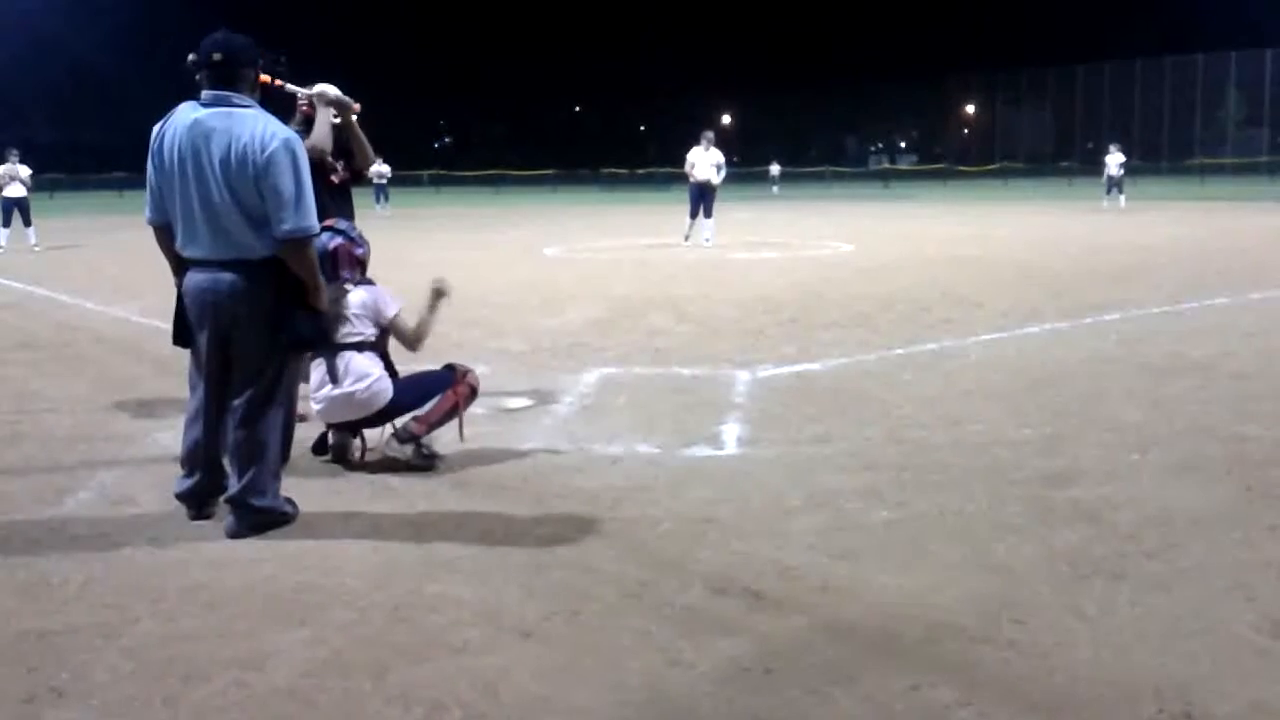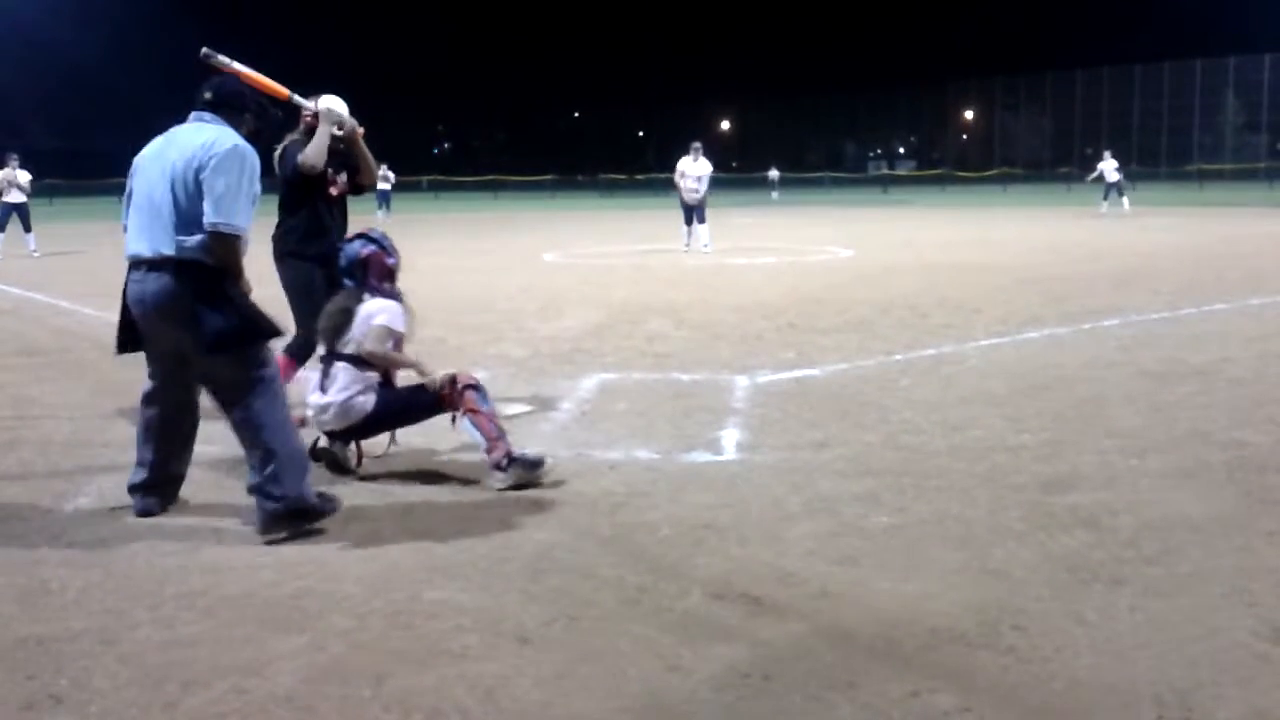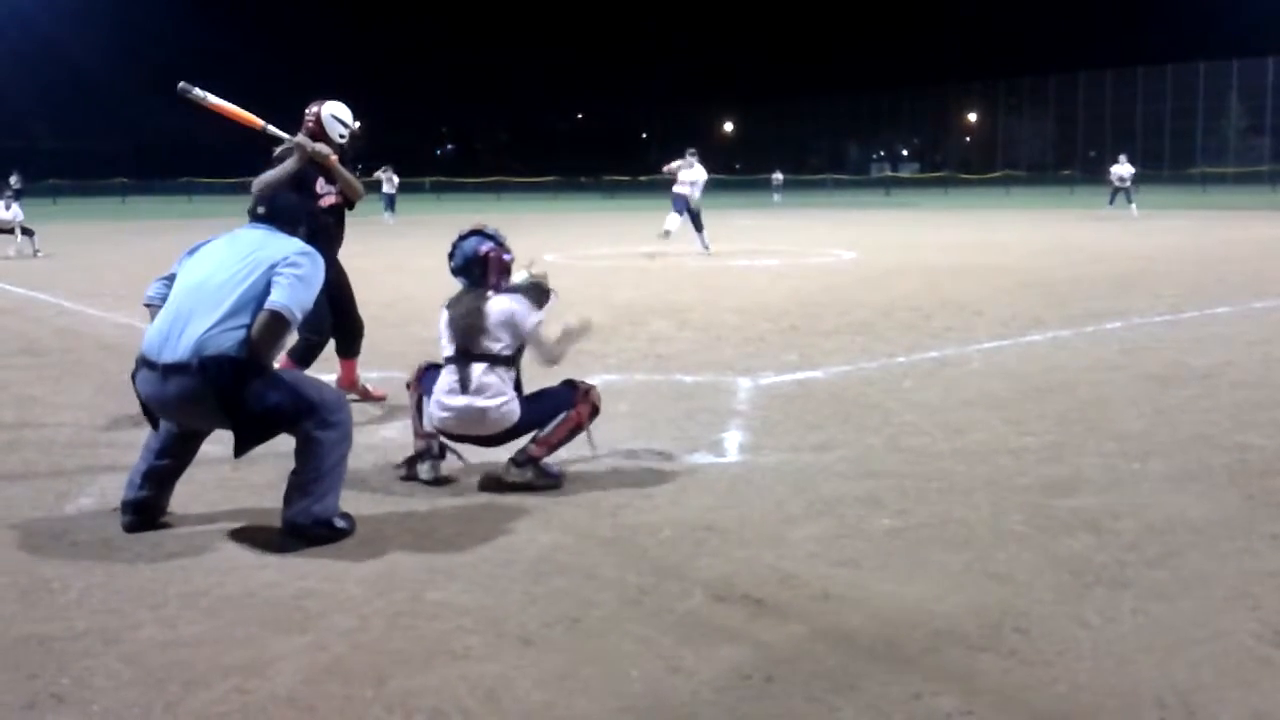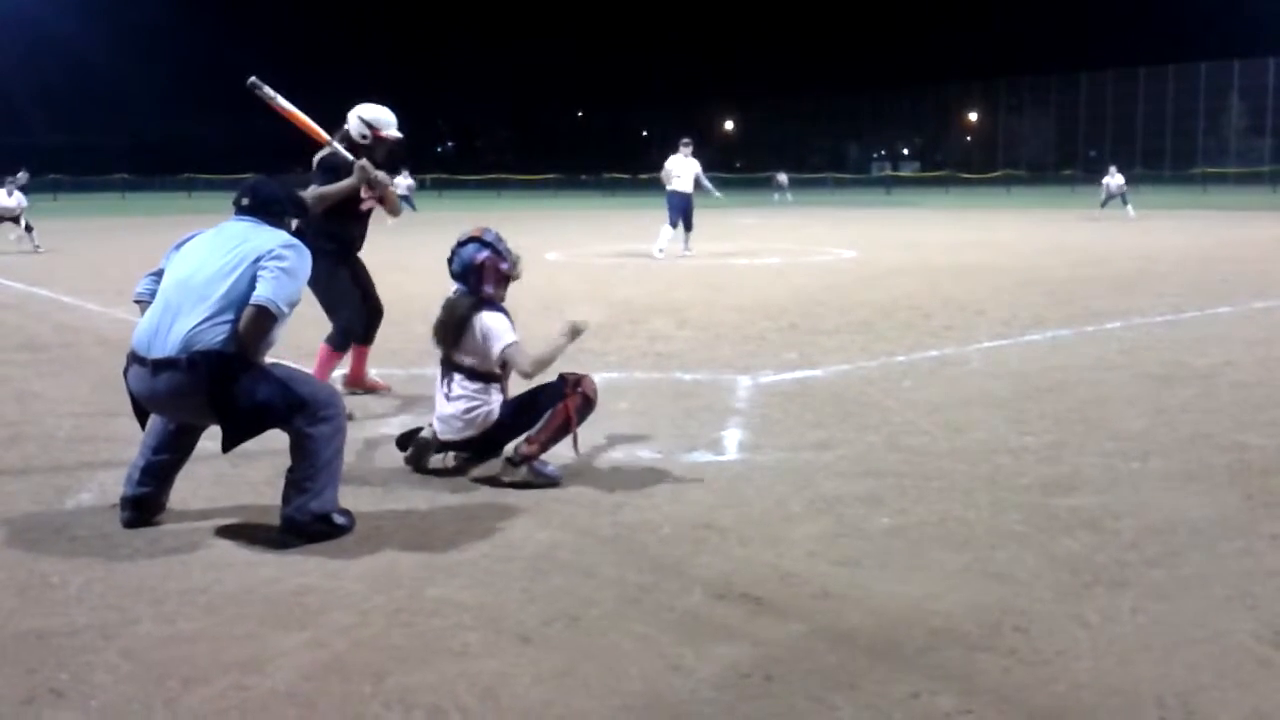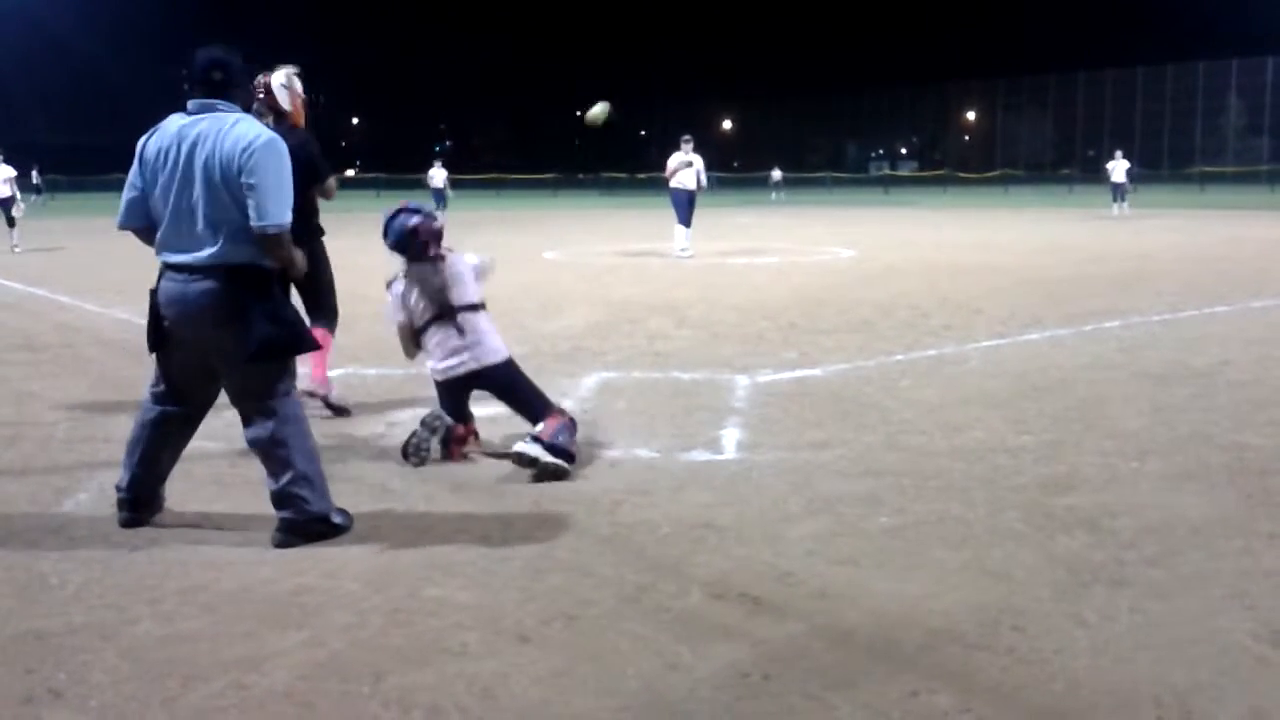
dt=1s
person 1, frame 1
left shoulder: (168, 129)
right shoulder: (272, 135)
left elbow: (160, 222)
right elbow: (293, 234)
left wrist: (184, 274)
right wrist: (314, 288)
left hip: (199, 281)
right hip: (260, 284)
left knee: (206, 392)
right knee: (259, 397)
left ankle: (198, 490)
right ankle: (253, 503)
person 1, frame 2
left shoulder: (154, 146)
right shoulder: (232, 148)
left elbow: (131, 224)
right elbow: (223, 234)
right wrist: (237, 281)
left hip: (141, 283)
right hip: (193, 285)
left knee: (166, 391)
right knee: (253, 386)
left ankle: (151, 490)
right ankle: (285, 497)
person 1, frame 3
left shoulder: (210, 245)
right shoulder: (301, 253)
left elbow: (156, 296)
right elbow: (277, 317)
right wrist: (254, 378)
left hip: (151, 376)
right hip: (210, 377)
left knee: (187, 411)
right knee: (329, 410)
left ankle: (140, 505)
right ankle: (311, 522)
person 1, frame 4
left shoulder: (196, 239)
right shoulder: (286, 246)
left elbow: (146, 293)
right elbow: (261, 313)
right wrist: (246, 366)
left hip: (141, 375)
right hip: (199, 376)
left knee: (184, 399)
right knee: (322, 406)
left ankle: (140, 500)
right ankle: (309, 517)
person 1, frame 5
left shoulder: (156, 137)
right shoulder: (257, 139)
left elbow: (135, 221)
right elbow: (270, 233)
right wrist: (294, 261)
left hip: (174, 287)
right hip: (236, 292)
left knee: (170, 401)
right knee: (270, 404)
left ankle: (136, 500)
right ankle: (306, 514)
person 2, frame 1
left shoulder: (340, 148)
right shoulder: (295, 139)
left elbow: (366, 162)
right elbow: (320, 147)
left wrist: (348, 121)
right wrist: (322, 108)
person 2, frame 2
left shoulder: (339, 154)
right shoulder: (294, 149)
left elbow: (369, 179)
right elbow: (312, 164)
left wrist: (355, 139)
right wrist: (326, 125)
left hip: (332, 253)
right hip: (298, 254)
right knee: (311, 333)
person 2, frame 3
left shoulder: (331, 164)
right shoulder: (291, 159)
left elbow: (357, 195)
right elbow: (258, 191)
left wrist: (332, 163)
right wrist: (297, 159)
left hip: (326, 260)
left knee: (350, 325)
right knee: (316, 333)
left ankle: (349, 381)
person 2, frame 4
left shoulder: (369, 166)
right shoulder: (335, 163)
left elbow: (395, 210)
right elbow: (308, 201)
left wrist: (385, 189)
right wrist: (354, 181)
left hip: (344, 253)
right hip: (319, 253)
left knee: (372, 310)
right knee: (349, 322)
left ankle: (357, 376)
person 2, frame 5
right shoulder: (300, 139)
right elbow: (328, 191)
right wrist: (320, 162)
right hip: (300, 237)
right knee: (324, 310)
right ankle: (319, 380)
person 3, frame 1
right shoulder: (370, 294)
right elbow: (412, 342)
right wrist: (433, 303)
left hip: (326, 410)
right hip: (370, 402)
right knee: (464, 378)
left ankle: (341, 433)
right ankle: (406, 439)
person 3, frame 2
left shoulder: (340, 304)
right shoulder: (386, 306)
right elbow: (371, 350)
right wrist: (417, 365)
left hip: (323, 415)
right hip: (354, 413)
right knee: (460, 385)
left ankle: (338, 441)
right ankle: (504, 462)
person 3, frame 3
left shoulder: (450, 309)
right shoulder: (513, 303)
right elbow: (550, 356)
right wrist: (570, 333)
left hip: (445, 420)
right hip: (496, 422)
left knee: (426, 373)
right knee: (587, 396)
left ankle: (425, 454)
right ankle: (525, 464)
person 3, frame 4
left shoulder: (454, 302)
right shoulder: (491, 318)
right elbow: (528, 368)
left wrist: (507, 276)
right wrist: (565, 338)
left hip: (448, 426)
right hip: (479, 427)
right knee: (582, 388)
left ankle: (435, 439)
right ankle: (521, 460)
person 3, frame 5
left shoulder: (400, 286)
right shoulder: (459, 262)
left elbow: (410, 350)
right elbow: (480, 269)
left hip: (447, 371)
right hip: (489, 360)
left knee: (460, 436)
right knee: (559, 423)
left ankle: (442, 430)
right ankle: (538, 445)
